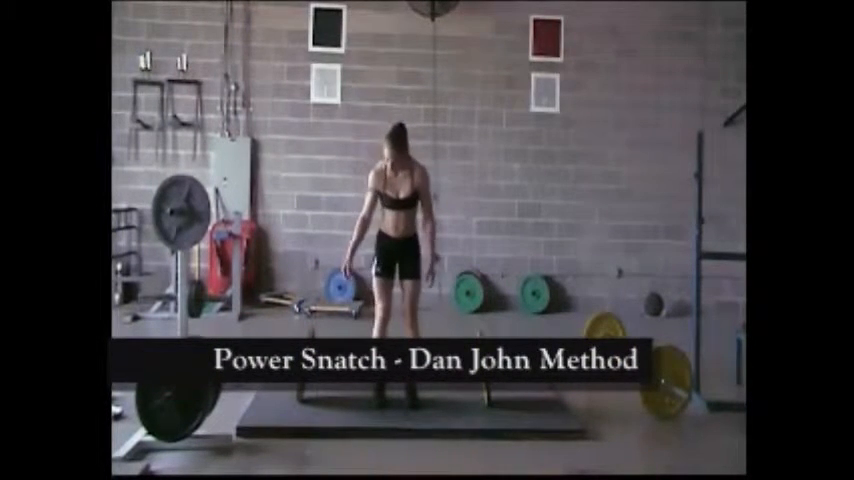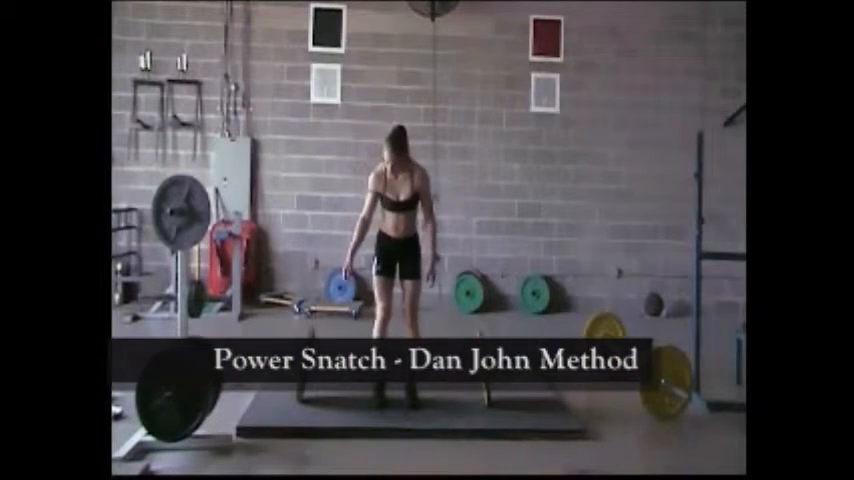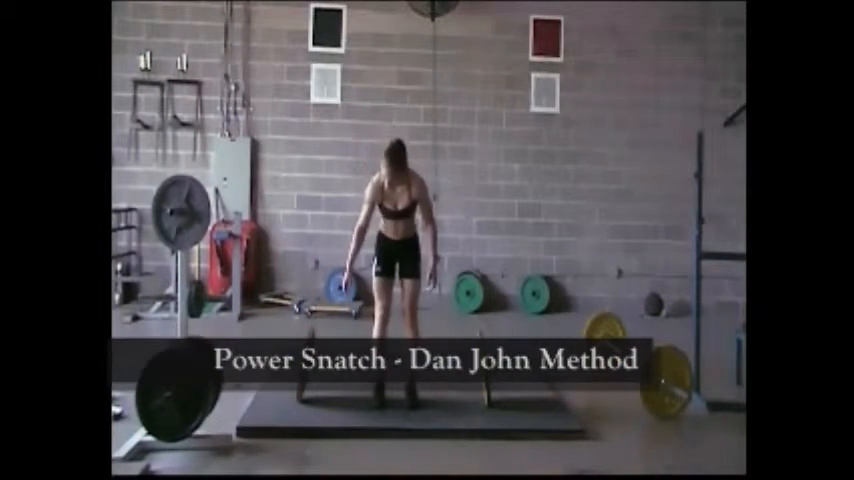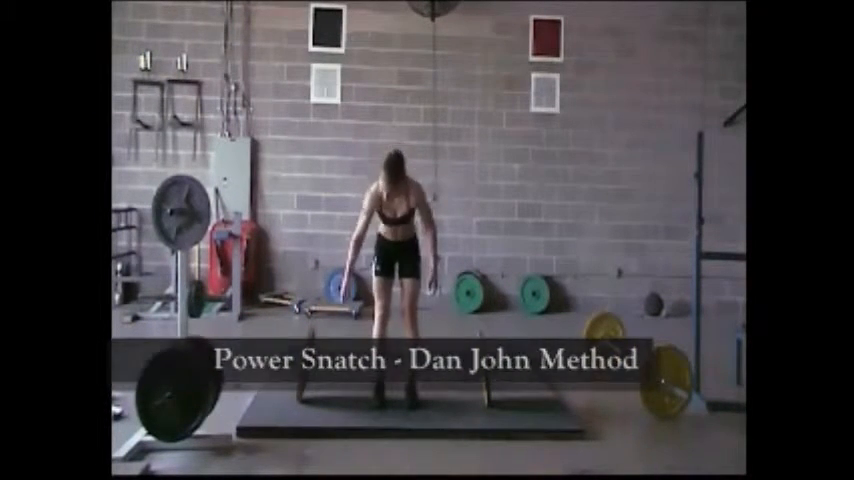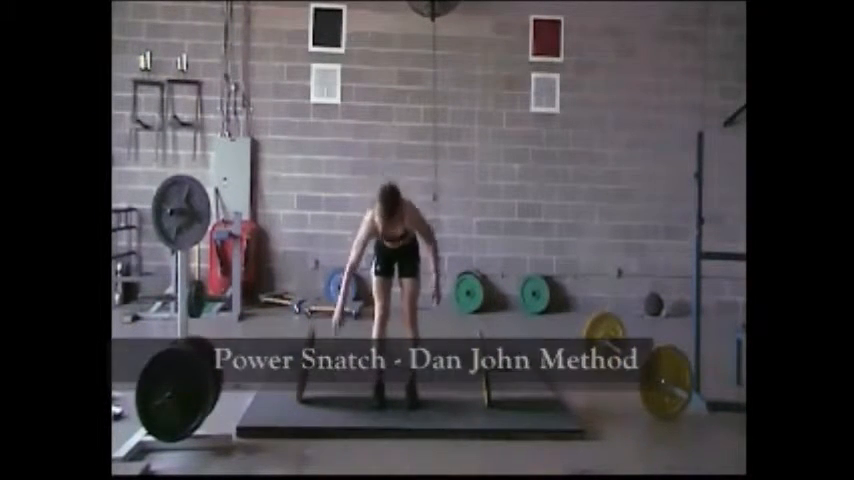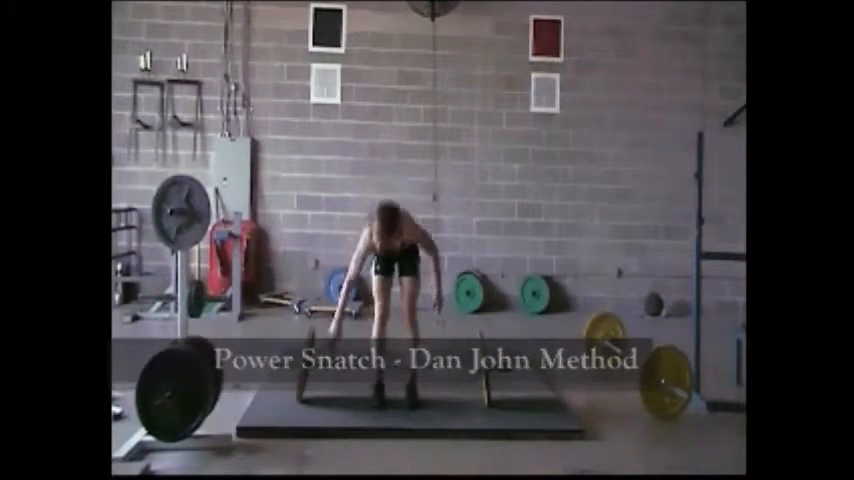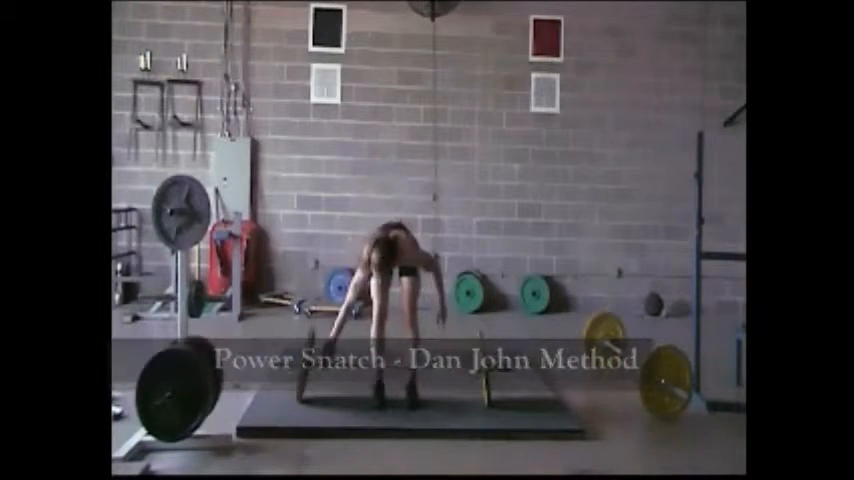
dt=0.1s
person 1, frame 1
left shoulder: (419, 174)
right shoulder: (376, 174)
left elbow: (428, 218)
right elbow: (365, 216)
left wrist: (432, 256)
right wrist: (350, 253)
left hip: (410, 246)
right hip: (384, 245)
left knee: (410, 316)
right knee: (382, 314)
left ankle: (411, 381)
right ankle: (378, 379)
person 1, frame 2
left shoulder: (419, 176)
right shoulder: (377, 176)
left elbow: (429, 218)
right elbow: (365, 218)
left wrist: (433, 256)
right wrist: (350, 254)
left hip: (410, 246)
right hip: (385, 244)
left knee: (410, 315)
right knee: (382, 313)
left ankle: (411, 380)
right ankle: (378, 378)
person 1, frame 3
left shoulder: (417, 184)
right shoulder: (375, 184)
left elbow: (429, 223)
right elbow: (361, 227)
left wrist: (433, 261)
right wrist: (348, 266)
left hip: (409, 248)
right hip: (384, 246)
left knee: (410, 315)
right knee: (381, 314)
left ankle: (411, 380)
right ankle: (378, 378)
person 1, frame 4
left shoulder: (415, 192)
right shoulder: (373, 194)
left elbow: (429, 227)
right elbow: (358, 236)
left wrist: (433, 265)
right wrist: (347, 275)
left hip: (409, 247)
right hip: (384, 246)
left knee: (410, 314)
right knee: (381, 312)
left ankle: (411, 379)
right ankle: (378, 378)
person 1, frame 5
left shoulder: (411, 215)
right shoulder: (370, 219)
left elbow: (432, 243)
right elbow: (352, 262)
left wrist: (436, 279)
right wrist: (340, 305)
left hip: (408, 252)
right hip: (382, 253)
left knee: (409, 317)
right knee: (381, 315)
left ankle: (411, 382)
right ankle: (378, 381)
person 1, frame 6
left shoulder: (410, 229)
right shoulder: (369, 235)
left elbow: (433, 252)
right elbow: (350, 278)
left wrist: (438, 289)
right wrist: (336, 320)
left hip: (408, 254)
right hip: (382, 257)
left knee: (409, 315)
right knee: (381, 313)
left ankle: (412, 381)
right ankle: (378, 380)
person 1, frame 7
left shoulder: (409, 252)
right shoulder: (368, 261)
left elbow: (434, 265)
right elbow: (348, 303)
left wrist: (442, 302)
right wrist: (332, 340)
left hip: (406, 262)
right hip: (382, 254)
left knee: (410, 317)
right knee: (378, 314)
left ankle: (412, 383)
right ankle: (379, 381)
